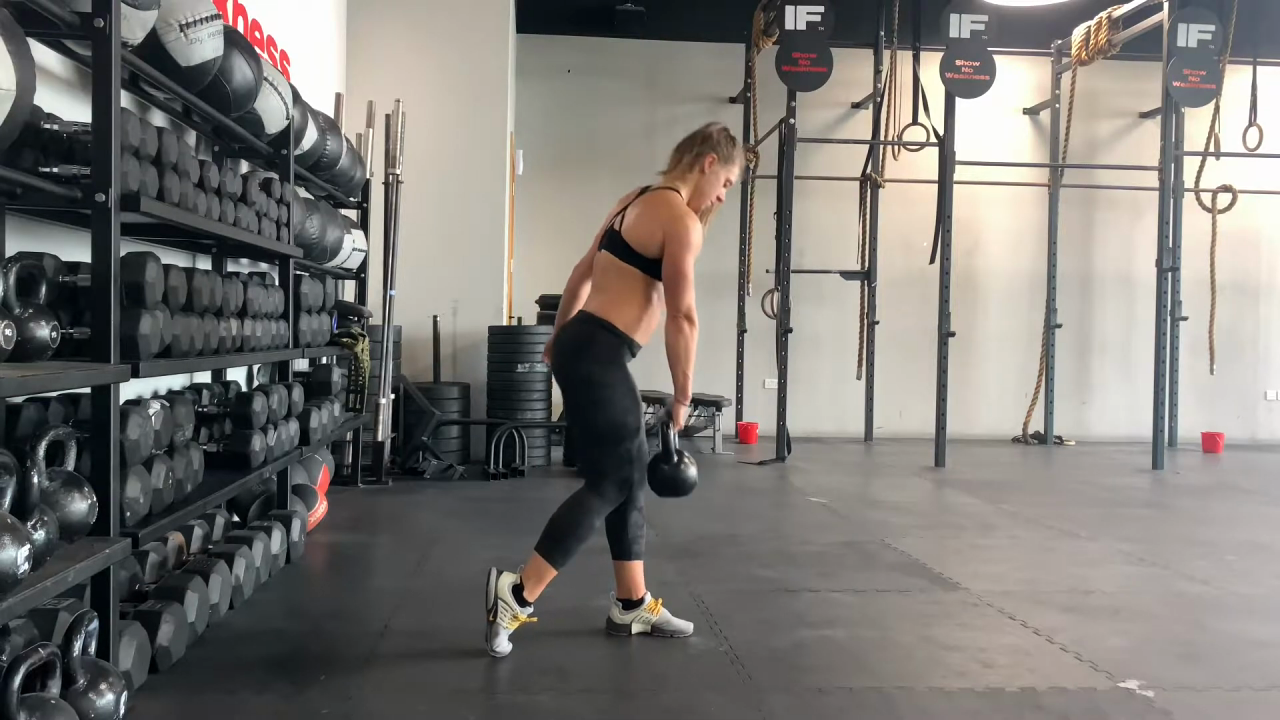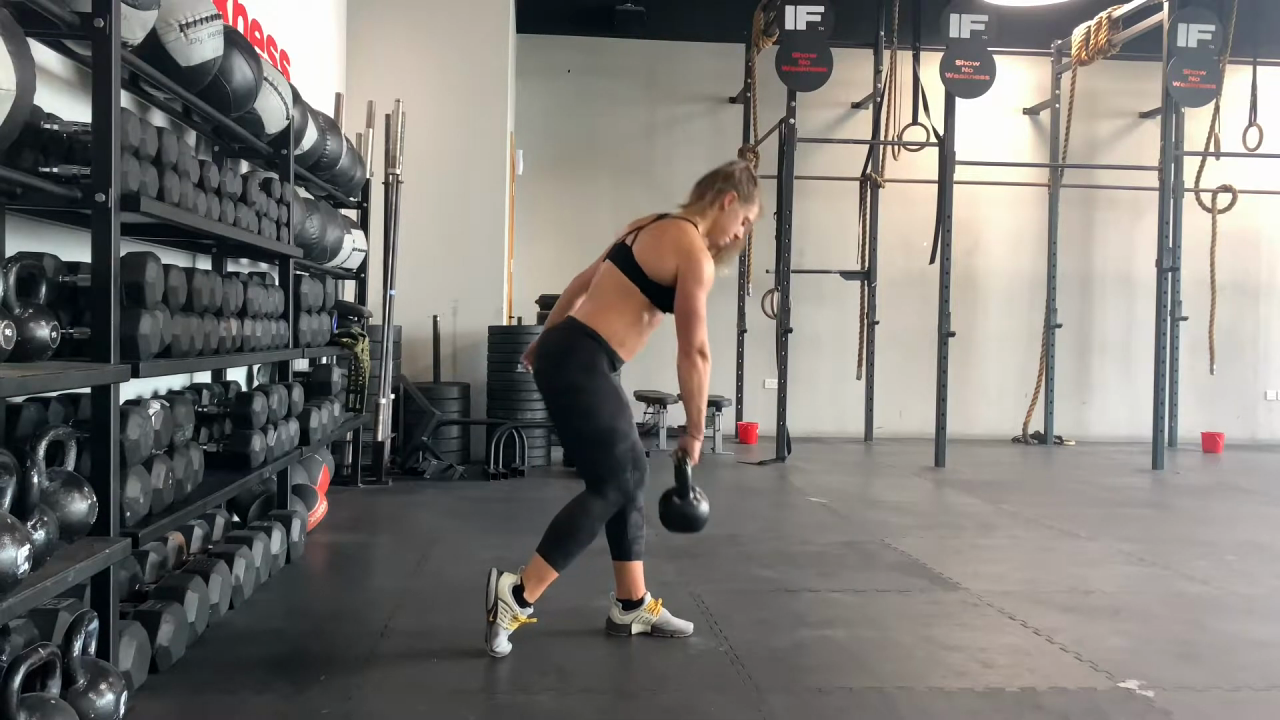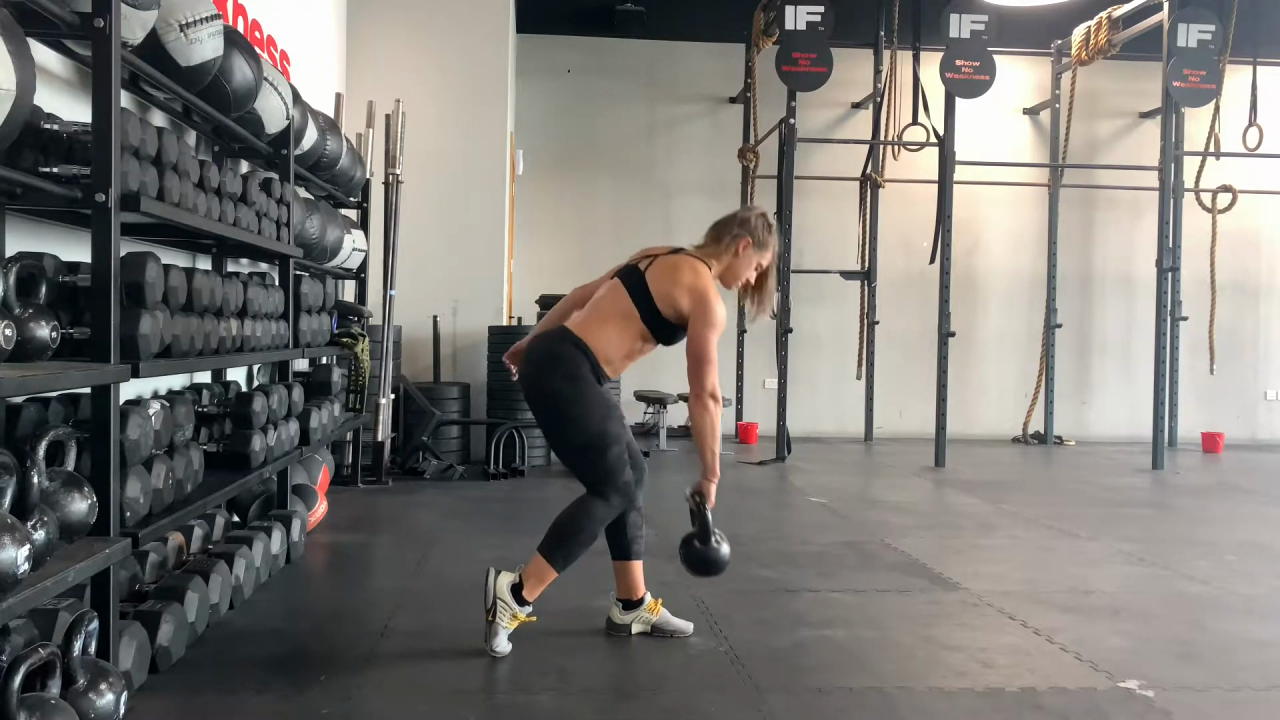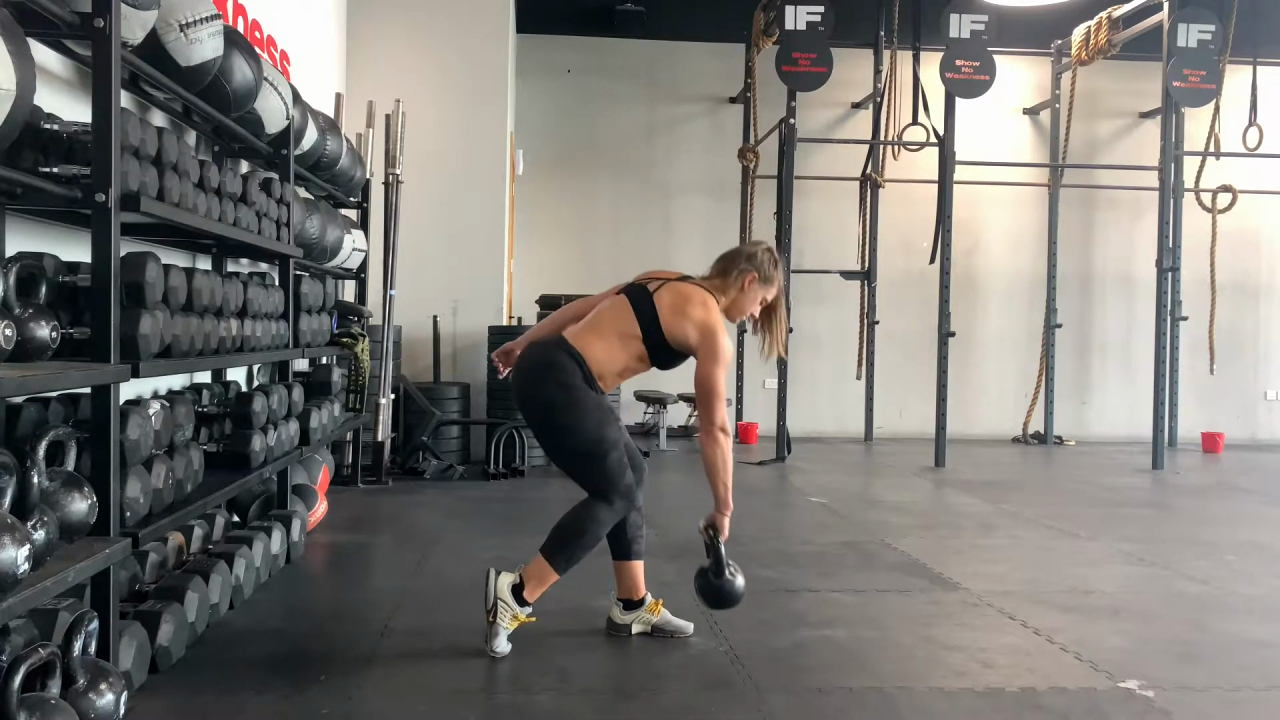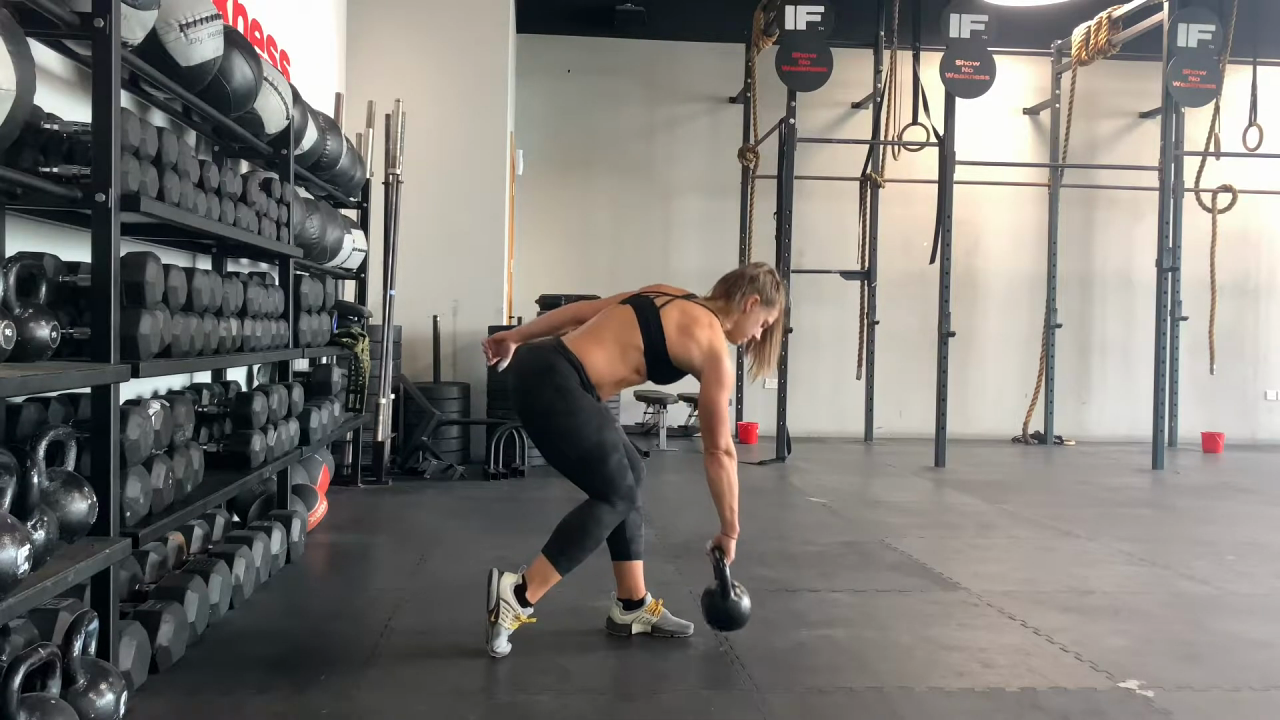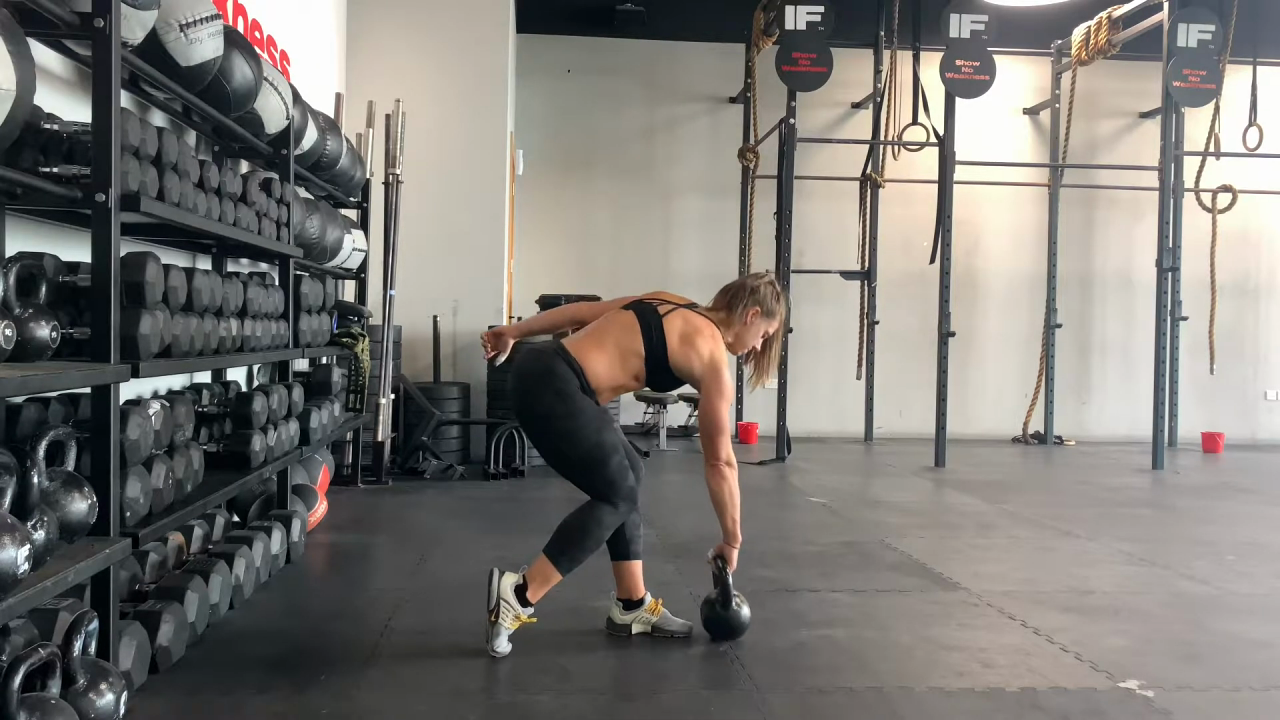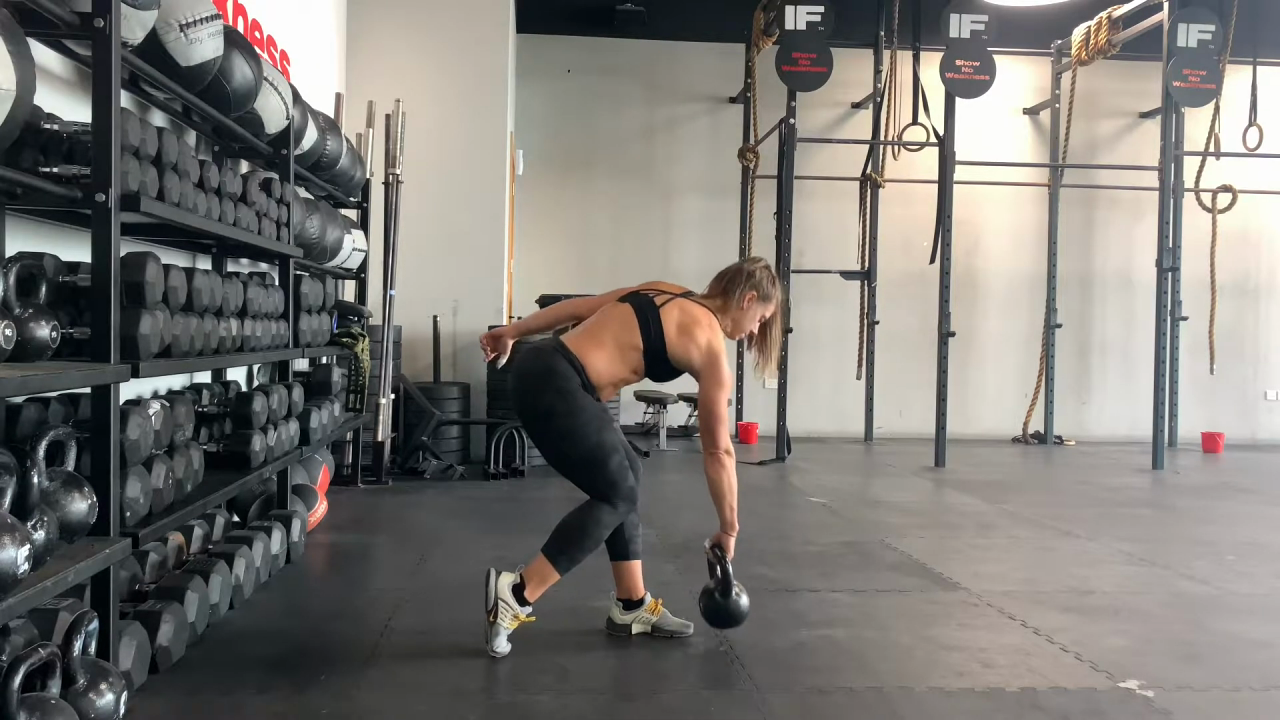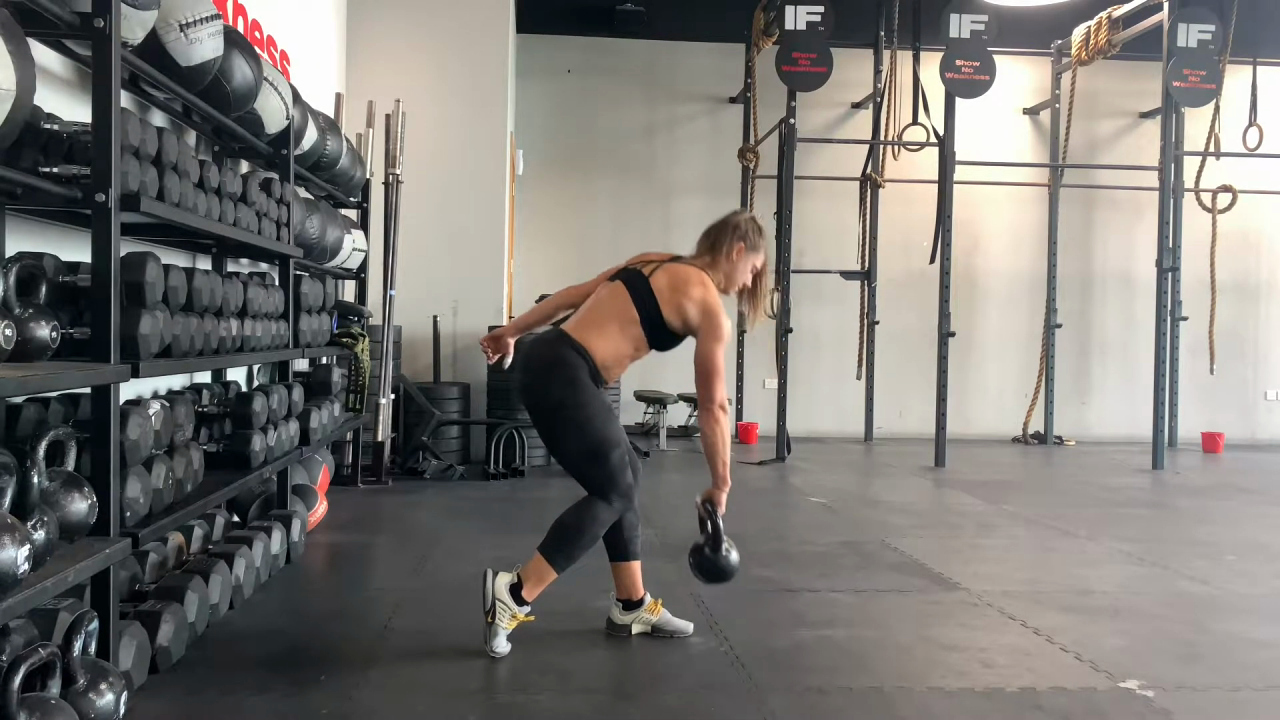
dt=0.2s
person 1, frame 1
left shoulder: (639, 200)
right shoulder: (681, 219)
left elbow: (584, 271)
right elbow: (681, 317)
left wrist: (561, 334)
right wrist: (682, 397)
left hip: (580, 345)
right hip: (598, 355)
left knee: (630, 475)
right knee: (610, 483)
left ankle: (632, 605)
right ankle: (515, 595)
person 1, frame 2
left shoulder: (651, 227)
right shoulder: (695, 254)
left elbow: (584, 280)
right elbow: (693, 354)
left wrist: (546, 338)
right wrist: (694, 434)
left hip: (564, 351)
right hip: (580, 365)
left knee: (631, 474)
right knee: (610, 486)
left ankle: (631, 606)
right ankle: (513, 596)
person 1, frame 3
left shoulder: (662, 259)
right shoulder: (705, 296)
left elbow: (583, 295)
right elbow: (705, 397)
left wrist: (530, 344)
right wrist: (710, 478)
left hip: (551, 358)
right hip: (564, 373)
left knee: (629, 473)
right knee: (611, 489)
left ankle: (632, 606)
right ankle: (513, 596)
person 1, frame 4
left shoulder: (667, 283)
right shoulder: (711, 328)
left elbow: (584, 307)
right elbow: (714, 430)
left wrist: (524, 344)
right wrist: (723, 509)
left hip: (545, 364)
right hip: (556, 379)
left knee: (630, 473)
right knee: (614, 493)
left ankle: (632, 605)
right ankle: (515, 594)
person 1, frame 5
left shoulder: (669, 298)
right shoulder: (713, 349)
left elbow: (584, 310)
right elbow: (719, 451)
left wrist: (516, 337)
right wrist: (730, 530)
left hip: (542, 366)
right hip: (553, 383)
left knee: (628, 474)
right knee: (615, 494)
left ankle: (632, 606)
right ankle: (517, 596)
person 1, frame 6
left shoulder: (670, 306)
right shoulder: (712, 360)
left elbow: (583, 311)
right elbow: (719, 463)
left wrist: (514, 331)
right wrist: (732, 540)
left hip: (542, 367)
right hip: (552, 386)
left knee: (627, 473)
right knee: (616, 495)
left ankle: (631, 607)
right ankle: (516, 594)
person 1, frame 7
left shoulder: (665, 294)
right shoulder: (711, 348)
left elbow: (579, 307)
right elbow: (718, 452)
left wrist: (511, 332)
right wrist: (728, 529)
left hip: (542, 367)
right hip: (553, 384)
left knee: (625, 477)
right knee: (615, 496)
left ankle: (632, 606)
right ankle: (516, 595)
person 1, frame 8
left shoulder: (656, 263)
right shoulder: (708, 307)
left elbow: (574, 295)
right elbow: (713, 407)
left wrist: (512, 332)
right wrist: (720, 487)
left hip: (549, 360)
right hip: (563, 376)
left knee: (624, 480)
right knee: (611, 493)
left ankle: (632, 607)
right ankle: (513, 595)
